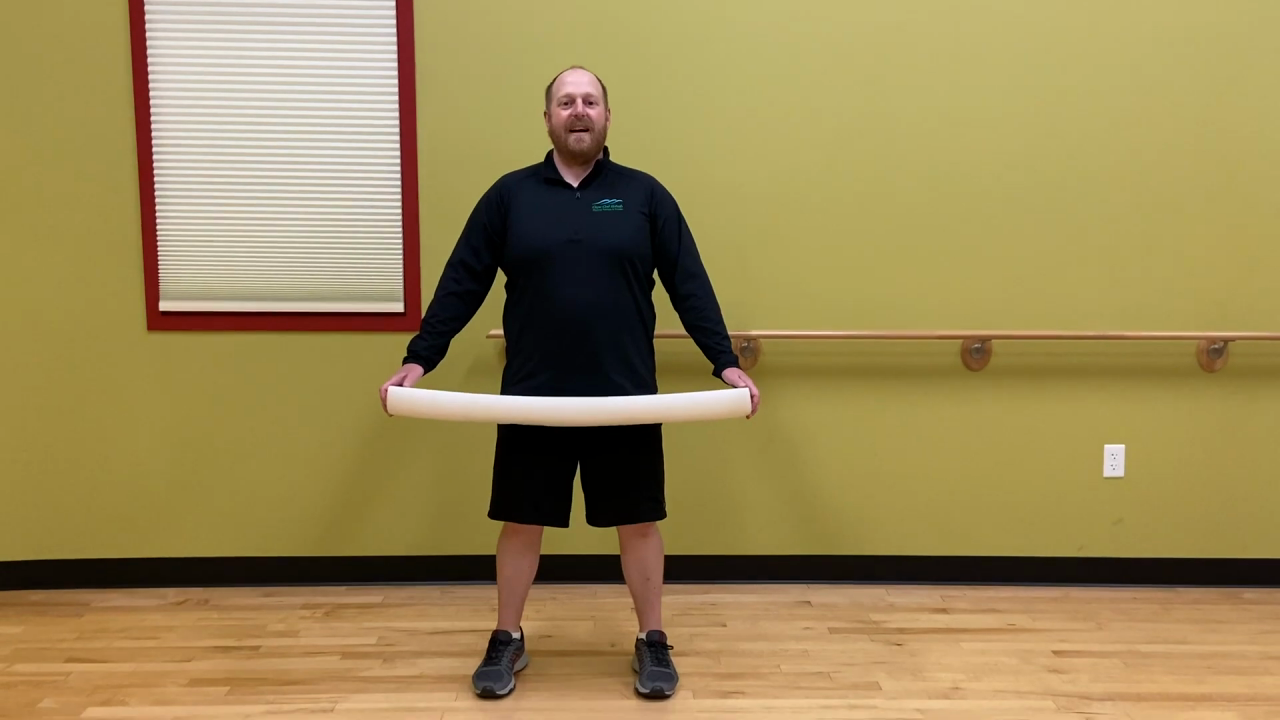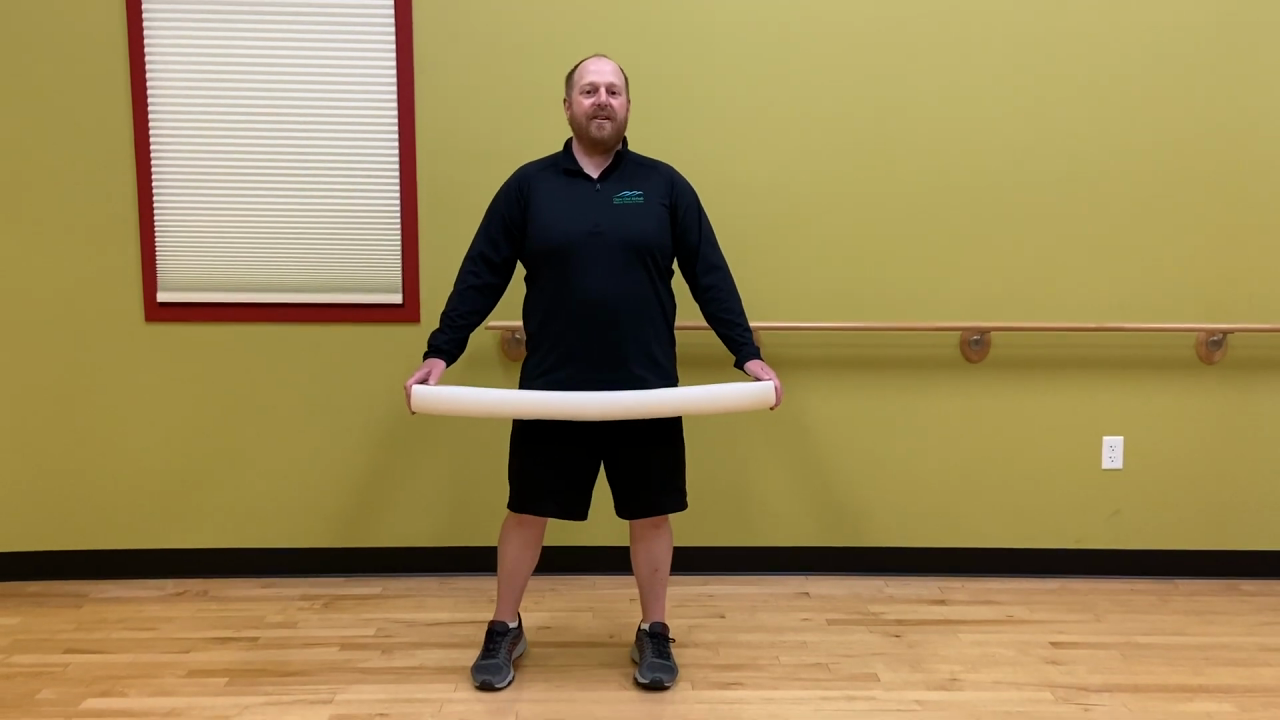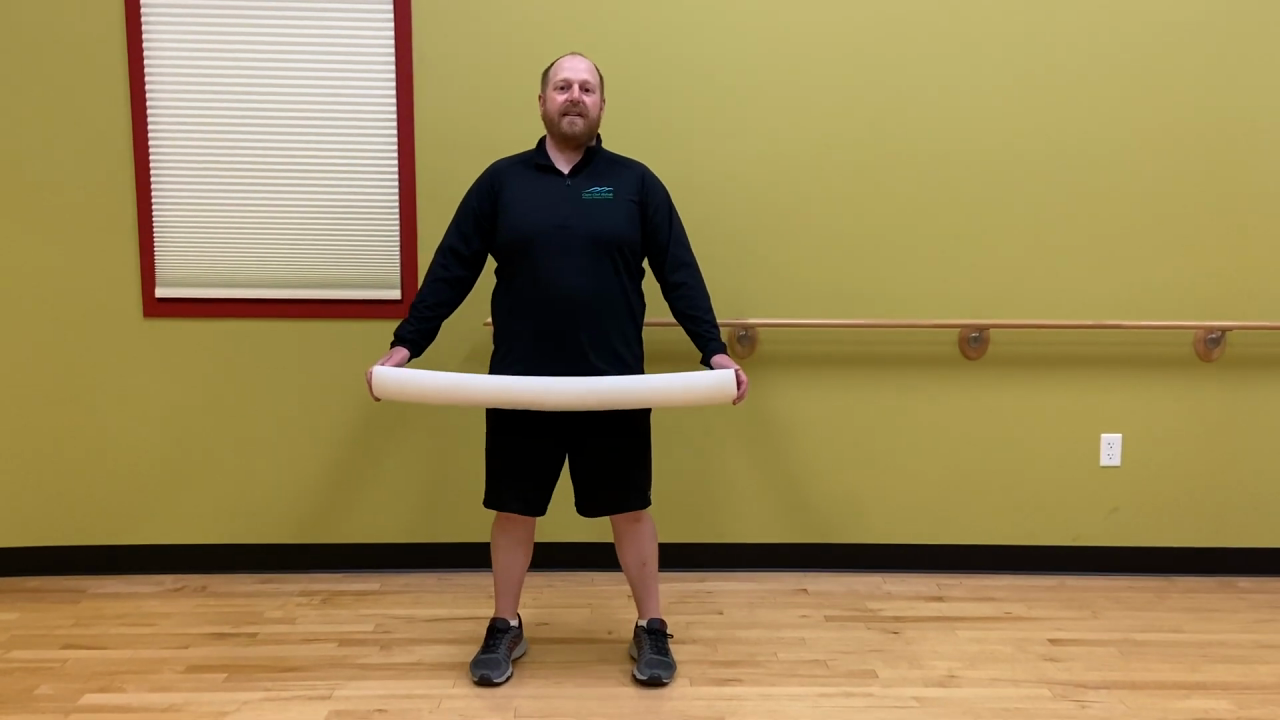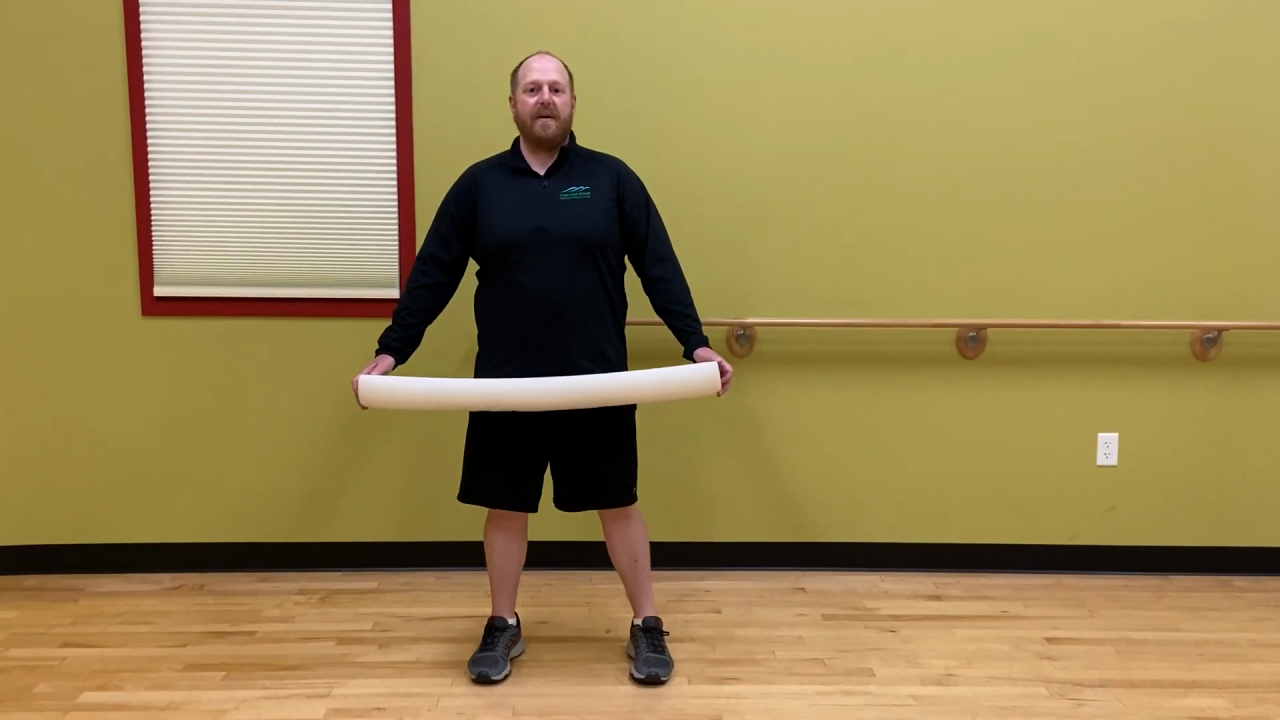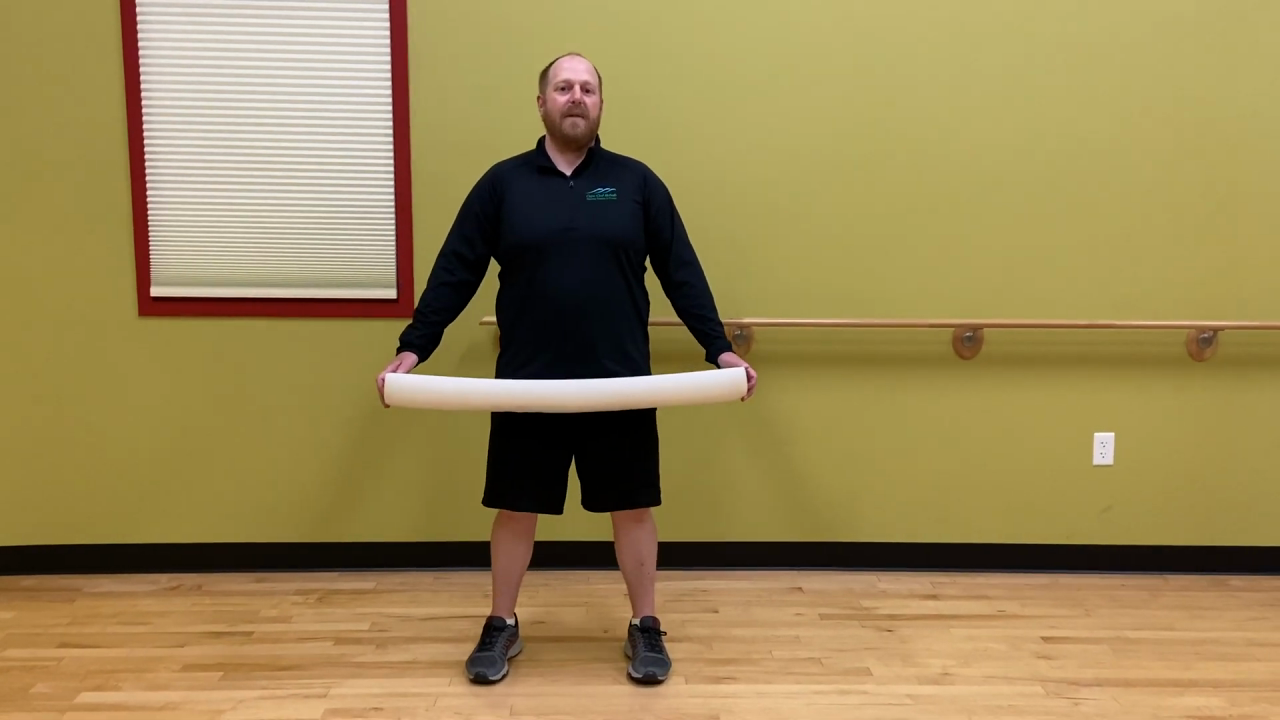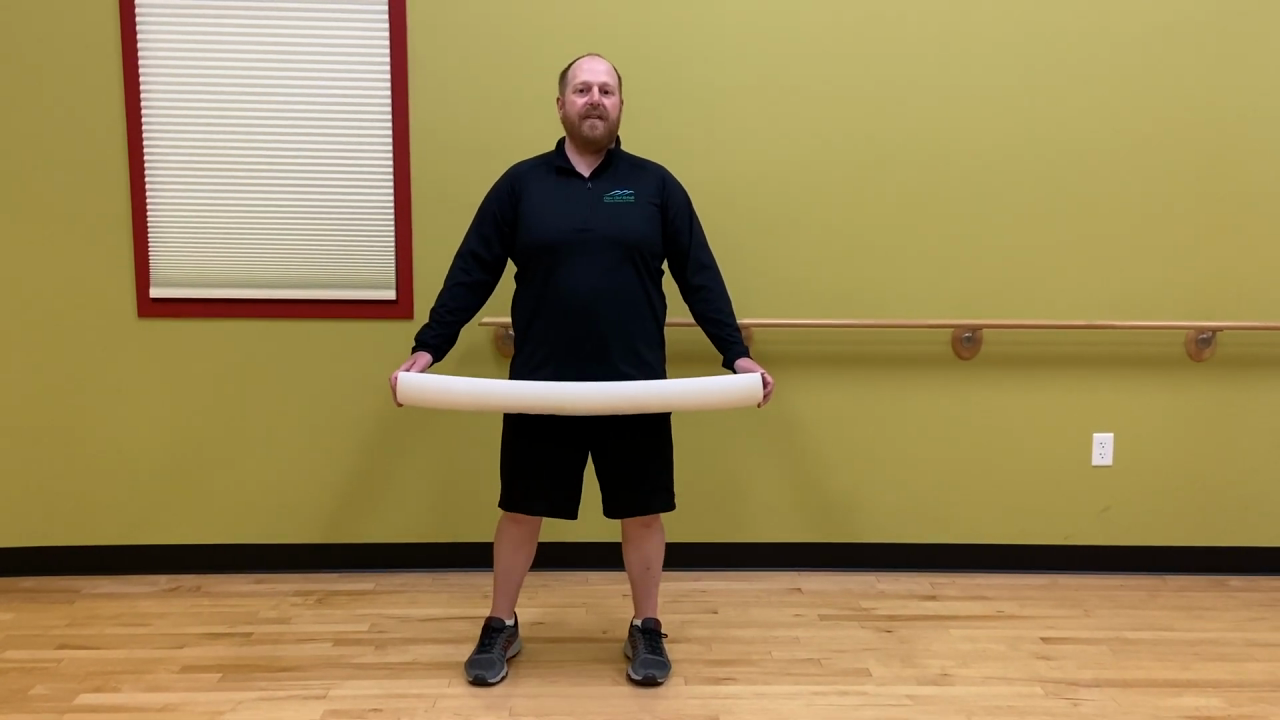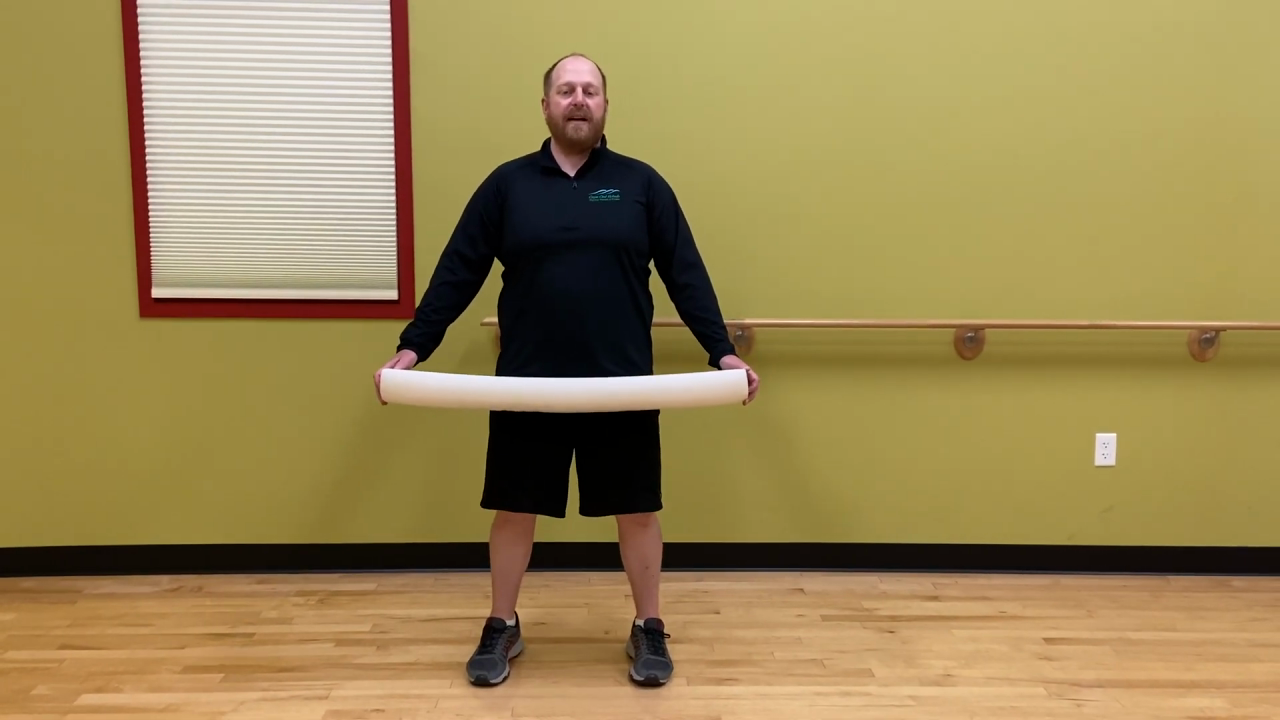
dt=0.7s
person 1, frame 1
left shoulder: (645, 195)
right shoulder: (510, 195)
left elbow: (689, 285)
right elbow: (461, 284)
left wrist: (726, 362)
right wrist: (418, 359)
left hip: (626, 399)
right hip: (532, 400)
left knee: (638, 523)
right knee: (521, 523)
left ankle: (652, 643)
right ankle: (507, 640)
person 1, frame 2
left shoulder: (664, 185)
right shoulder: (527, 186)
left elbow: (709, 275)
right elbow: (481, 276)
left wrist: (747, 354)
right wrist: (440, 352)
left hip: (645, 391)
right hip: (550, 391)
left knee: (650, 516)
right knee: (526, 513)
left ankle: (653, 633)
right ankle: (504, 630)
person 1, frame 3
left shoulder: (635, 182)
right shoulder: (502, 181)
left elbow: (679, 273)
right elbow: (451, 270)
left wrist: (714, 350)
right wrist: (407, 342)
left hip: (613, 386)
right hip: (520, 386)
left knee: (630, 510)
right knee: (514, 510)
left ankle: (650, 629)
right ankle: (504, 628)
person 1, frame 4
left shoulder: (611, 178)
right shoulder: (478, 184)
left elbow: (659, 268)
right elbow: (433, 274)
left wrist: (695, 343)
right wrist: (391, 350)
left hip: (599, 384)
right hip: (506, 386)
left knee: (618, 505)
right knee: (505, 508)
left ankle: (646, 626)
right ankle: (503, 626)
person 1, frame 5
left shoulder: (636, 182)
right shoulder: (502, 183)
left elbow: (681, 272)
right elbow: (454, 273)
left wrist: (719, 348)
right wrist: (413, 347)
left hip: (620, 384)
right hip: (526, 386)
left knee: (632, 507)
right knee: (515, 509)
left ankle: (645, 628)
right ankle: (501, 626)
person 1, frame 6
left shoulder: (656, 185)
right shoulder: (521, 184)
left elbow: (699, 276)
right elbow: (472, 273)
left wrist: (736, 353)
right wrist: (428, 347)
left hip: (635, 388)
right hip: (540, 388)
left knee: (642, 513)
right knee: (521, 510)
left ankle: (646, 629)
right ankle: (501, 626)
person 1, frame 7
left shoulder: (641, 184)
right shoulder: (507, 184)
left elbow: (685, 275)
right elbow: (457, 273)
left wrist: (722, 350)
right wrist: (413, 346)
left hip: (622, 387)
right hip: (527, 387)
left knee: (637, 511)
right knee: (514, 509)
left ankle: (648, 629)
right ankle: (502, 627)
